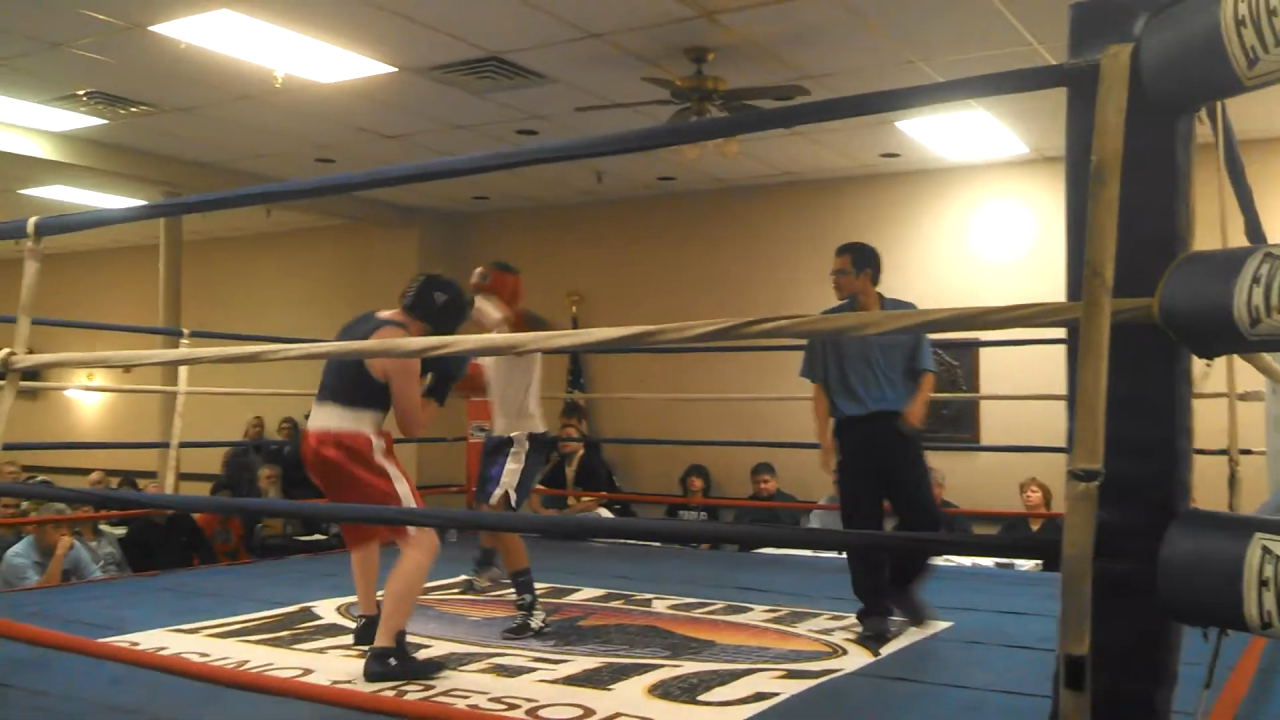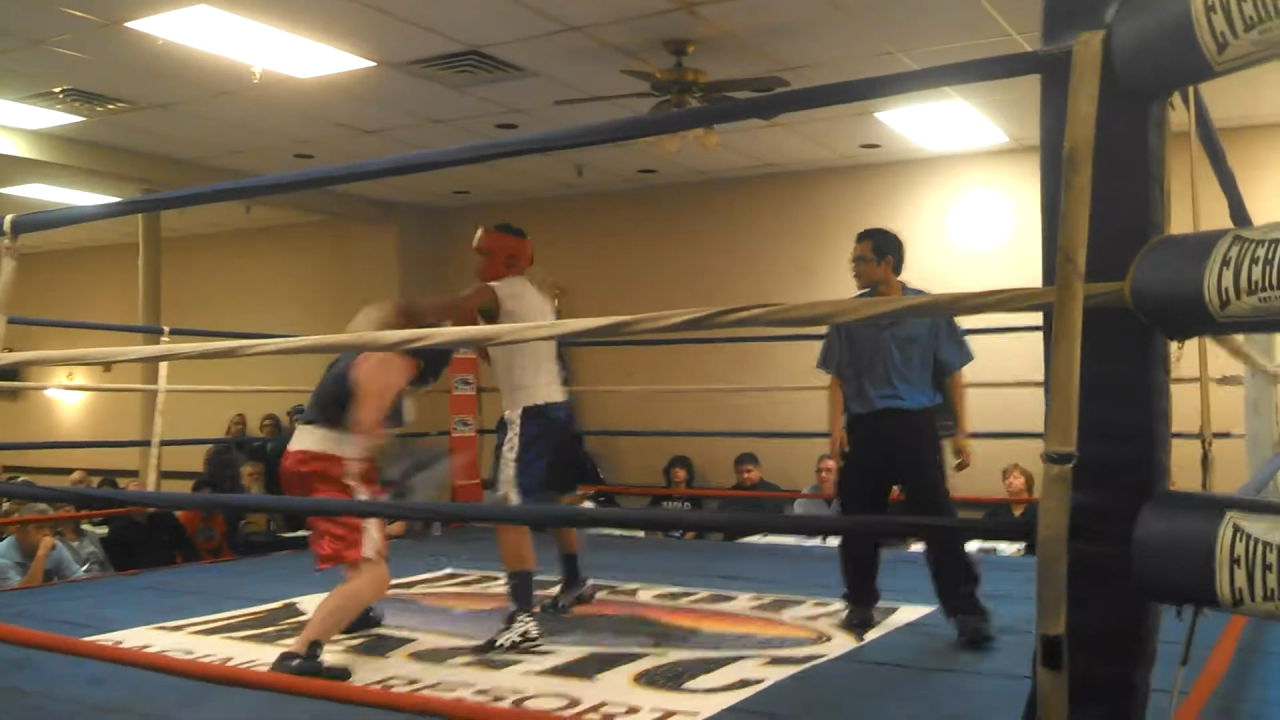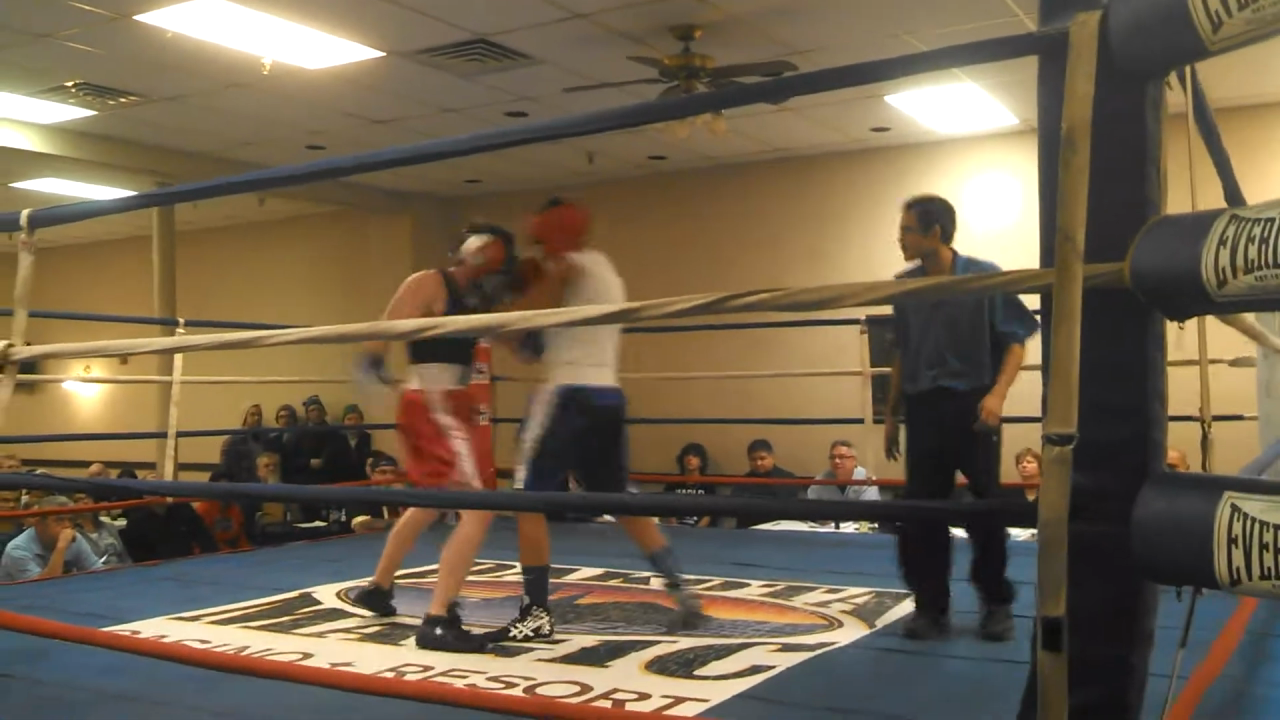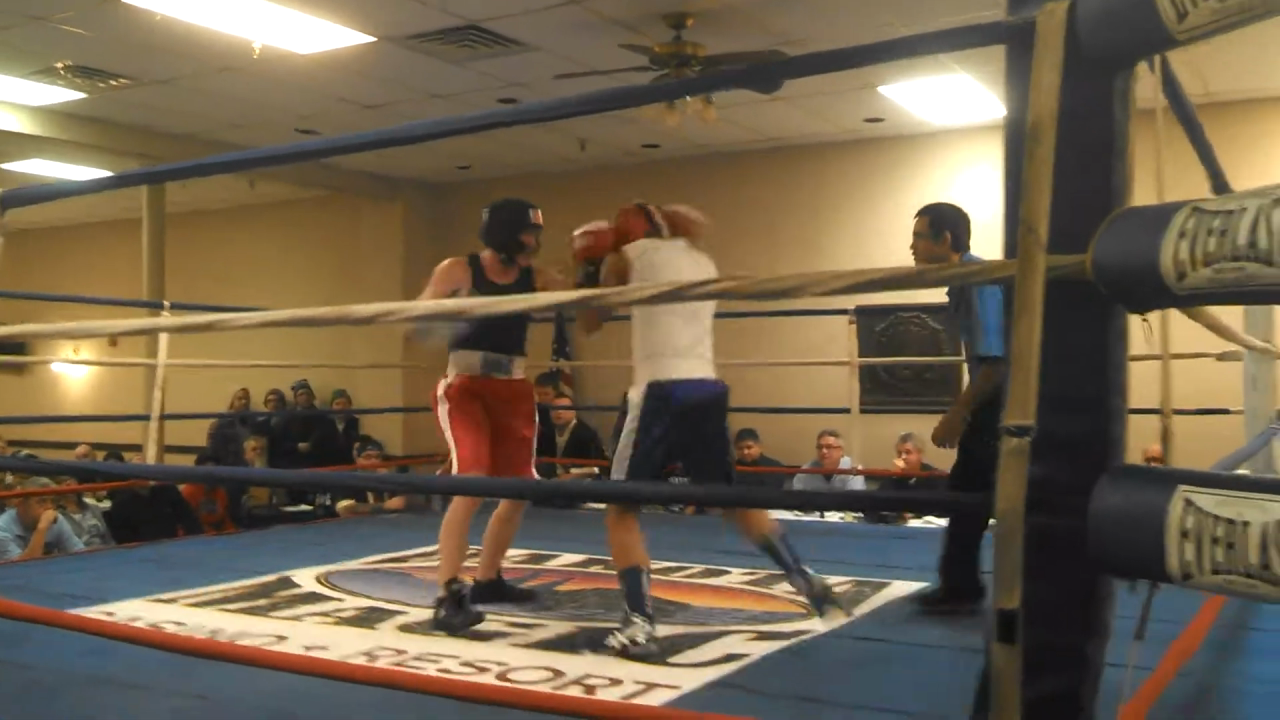
dt=0.4s
person 1, frame 1
left shoulder: (515, 326)
right shoulder: (489, 330)
left elbow: (542, 328)
left wrist: (506, 316)
right wrist: (472, 376)
left hip: (524, 439)
right hip: (501, 437)
left knee: (495, 512)
right knee: (485, 508)
left ankle: (531, 608)
right ankle: (486, 567)
person 1, frame 2
left shoulder: (493, 295)
right shoulder: (540, 299)
left elbow: (438, 310)
left hip: (528, 415)
right hip: (556, 409)
right knee: (555, 503)
left ankle: (523, 620)
right ankle: (574, 583)
person 1, frame 3
left shoulder: (568, 266)
right shoulder: (607, 275)
left hip: (568, 396)
right hip: (607, 396)
left ankle: (537, 614)
right ankle: (679, 592)
person 1, frame 4
left shoulder: (629, 254)
right shoulder: (703, 263)
left elbow: (590, 321)
left wrist: (588, 273)
left hip: (660, 394)
right hip: (707, 389)
left knee: (620, 510)
left ankle: (638, 623)
right ankle: (805, 582)
person 2, frame 1
left shoulder: (905, 315)
left elbow: (926, 372)
right elbow: (821, 387)
left wrist: (919, 404)
right wrist: (825, 437)
left hip: (898, 429)
right hip: (854, 432)
left knee: (923, 515)
right knee: (862, 524)
left ankle: (900, 585)
right ankle: (875, 611)
person 2, frame 2
left shoulder: (931, 310)
right shoulder: (849, 316)
left elbow: (951, 374)
right elbow: (838, 378)
left wrist: (960, 431)
right wrist: (836, 423)
left hip: (916, 427)
right hip: (864, 430)
left knee: (939, 519)
right knee: (858, 521)
left ankle: (967, 614)
right ankle: (861, 601)
person 2, frame 3
left shoulder: (985, 278)
left elbow: (1014, 342)
left wrist: (997, 393)
right wrist: (892, 415)
left hip: (972, 407)
right hip: (923, 409)
right knee: (921, 513)
left ankle: (996, 601)
right ankle: (931, 608)
person 2, frame 4
left shoulder: (980, 283)
right shoulder: (960, 285)
left elbow: (995, 361)
left wrist: (957, 413)
right wrist: (955, 413)
left hip: (1005, 407)
right hip: (989, 405)
right knee: (965, 493)
right ankle: (959, 586)
person 3, frame 1
left shoulder: (367, 321)
right elbow: (413, 425)
left wrist: (427, 370)
right wrist: (442, 385)
left hip: (318, 440)
right hip: (351, 444)
left knee: (364, 525)
right knee: (421, 542)
left ankle: (369, 617)
right ankle: (385, 653)
person 3, frame 2
left shoulder: (364, 356)
right shoulder: (389, 364)
right elbow: (367, 430)
left hip: (300, 459)
right hip: (330, 466)
left knee: (365, 527)
right knee: (374, 576)
left ankle: (350, 613)
right ankle: (297, 654)
person 3, frame 3
left shoulder: (472, 292)
right shoulder: (427, 284)
right elbow: (380, 334)
right wrist: (372, 361)
left hip: (445, 404)
right hip: (434, 406)
left knee: (430, 505)
right knee: (478, 511)
left ankle: (377, 587)
right ankle: (439, 621)
person 3, frame 4
left shoulder: (537, 278)
right shoulder: (457, 270)
left hip: (512, 390)
right hip: (464, 389)
left knee: (517, 492)
right knee: (470, 488)
left ankle: (487, 580)
right ankle: (449, 597)
